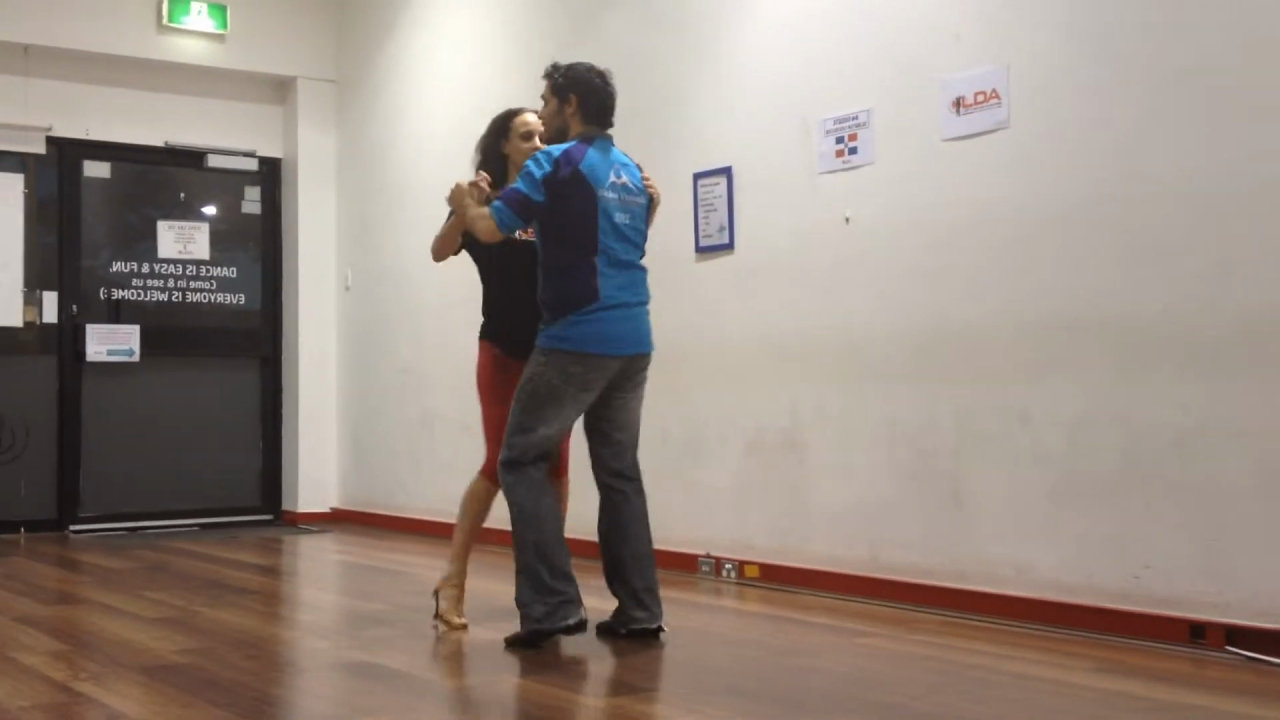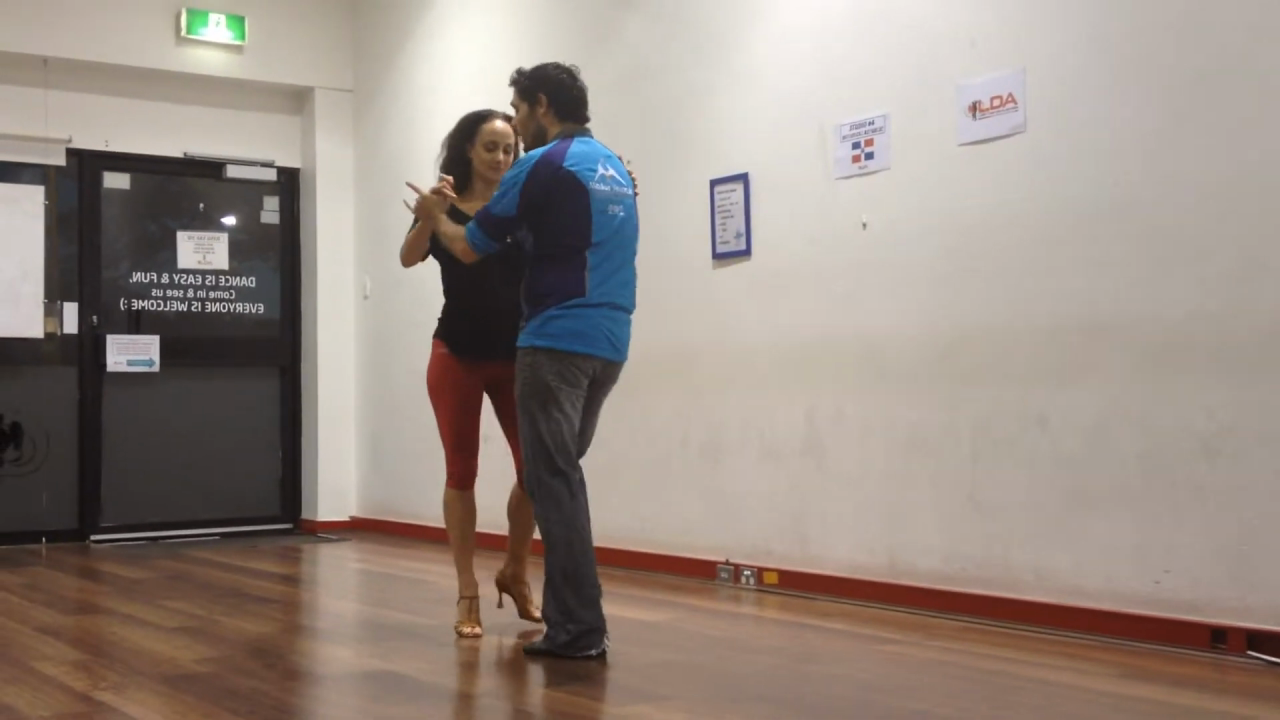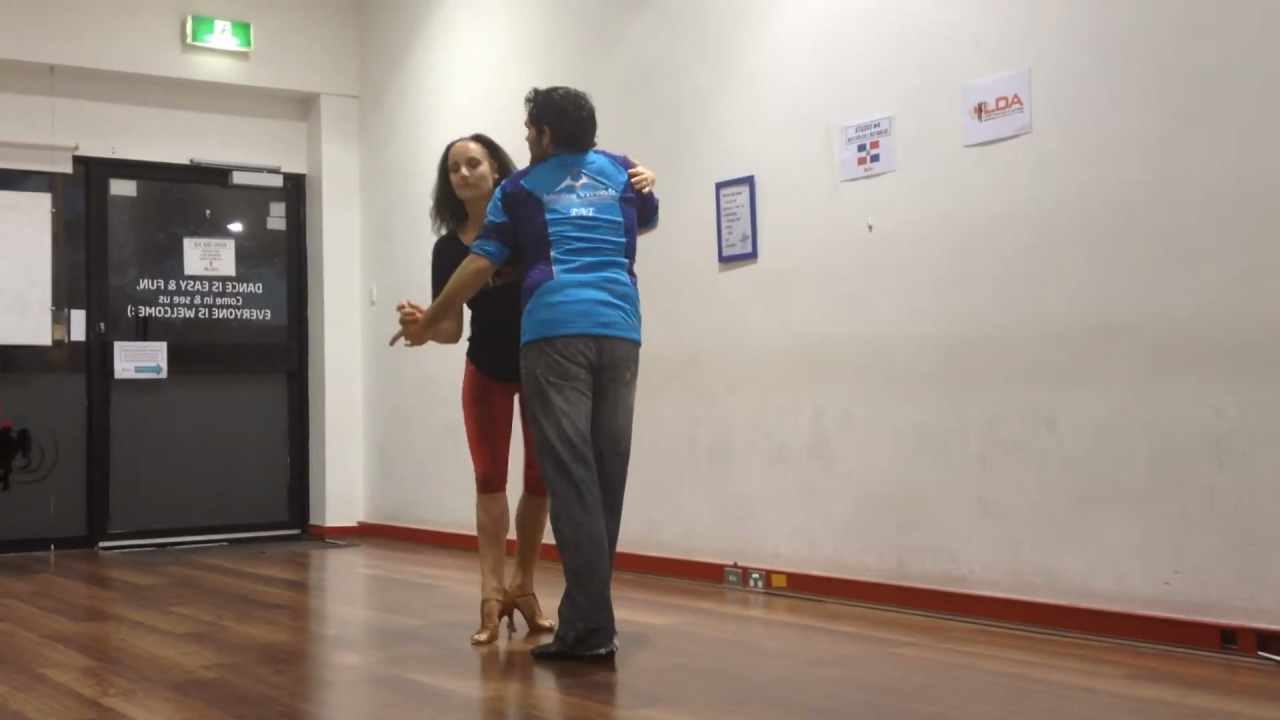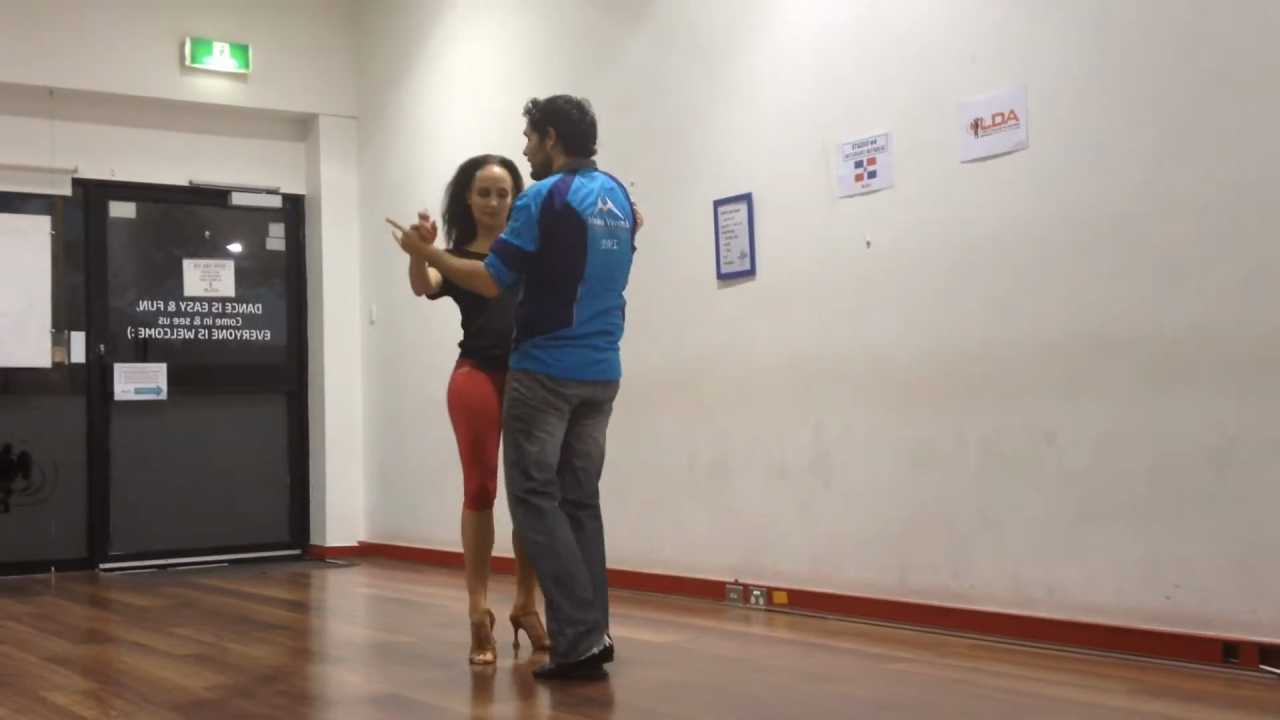
dt=1s
person 1, frame 1
left shoulder: (554, 162)
right shoulder: (631, 170)
left elbow: (493, 229)
left wrist: (466, 205)
left hip: (573, 341)
right hip: (631, 341)
left knee: (522, 463)
right knee: (619, 471)
left ankle: (552, 605)
right ankle: (640, 608)
person 1, frame 2
left shoulder: (545, 165)
right shoulder: (614, 166)
left elbow: (471, 247)
left wrist: (438, 216)
left hip: (558, 340)
right hip: (608, 343)
left knee: (551, 483)
right knee: (560, 476)
left ankle: (577, 629)
right ankle: (575, 617)
person 1, frame 3
left shoulder: (518, 188)
right shoulder: (620, 170)
left elbow: (481, 264)
right elbow: (648, 220)
left wrist: (429, 322)
left hip: (555, 332)
right hip: (620, 332)
left knee: (572, 483)
right knee: (607, 480)
left ankle: (589, 629)
right ankle: (591, 620)
person 1, frame 4
left shoulder: (546, 196)
right shoulder: (618, 195)
left elbow: (492, 280)
left wrist: (429, 252)
left hip: (545, 368)
right hip: (601, 370)
left knee: (534, 497)
right knee: (581, 501)
left ankle: (579, 634)
right ankle: (590, 637)
person 2, frame 1
right shoulder: (482, 203)
right elbow: (441, 252)
right wrist: (464, 209)
right hip: (503, 352)
left knee: (555, 464)
right knee: (498, 462)
right ankle: (452, 580)
person 2, frame 2
right shoulder: (444, 210)
right elbow: (408, 257)
right wrist: (424, 220)
left hip: (516, 356)
right hip: (456, 355)
right knee: (461, 471)
left ankle: (515, 572)
right ankle: (467, 592)
person 2, frame 3
right shoulder: (447, 249)
right elbow: (450, 330)
left wrist: (638, 177)
right hip: (486, 371)
left knee: (540, 480)
right knee: (489, 477)
left ankle: (524, 589)
right ankle: (493, 596)
person 2, frame 4
right shoulder: (456, 260)
right elbow: (423, 288)
right wrist: (416, 253)
right hip: (478, 375)
right knee: (481, 490)
left ankle: (526, 608)
right ankle: (479, 615)
